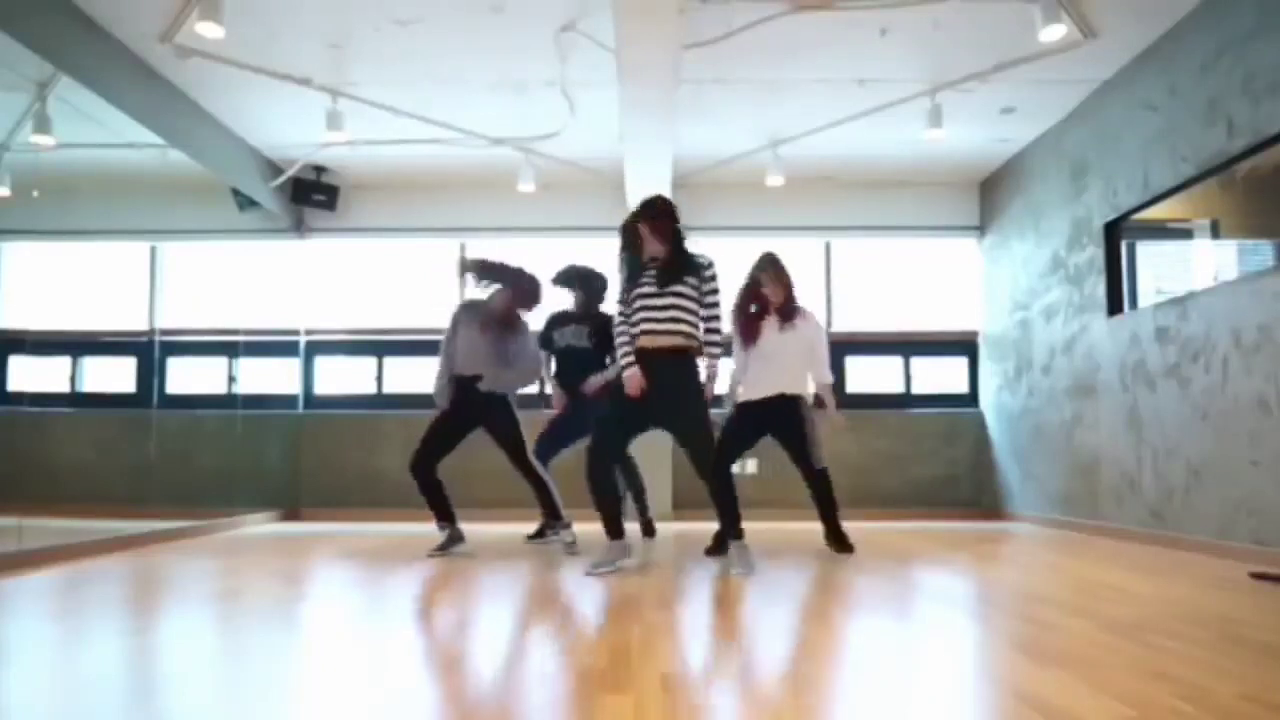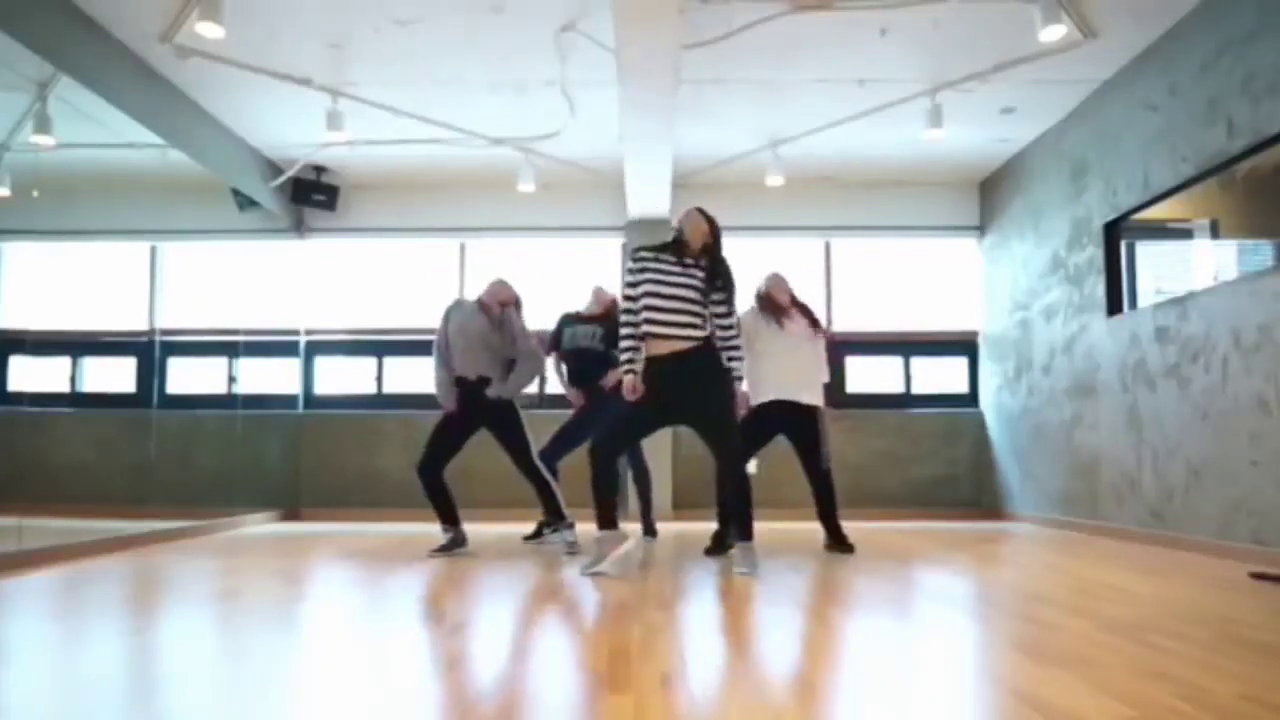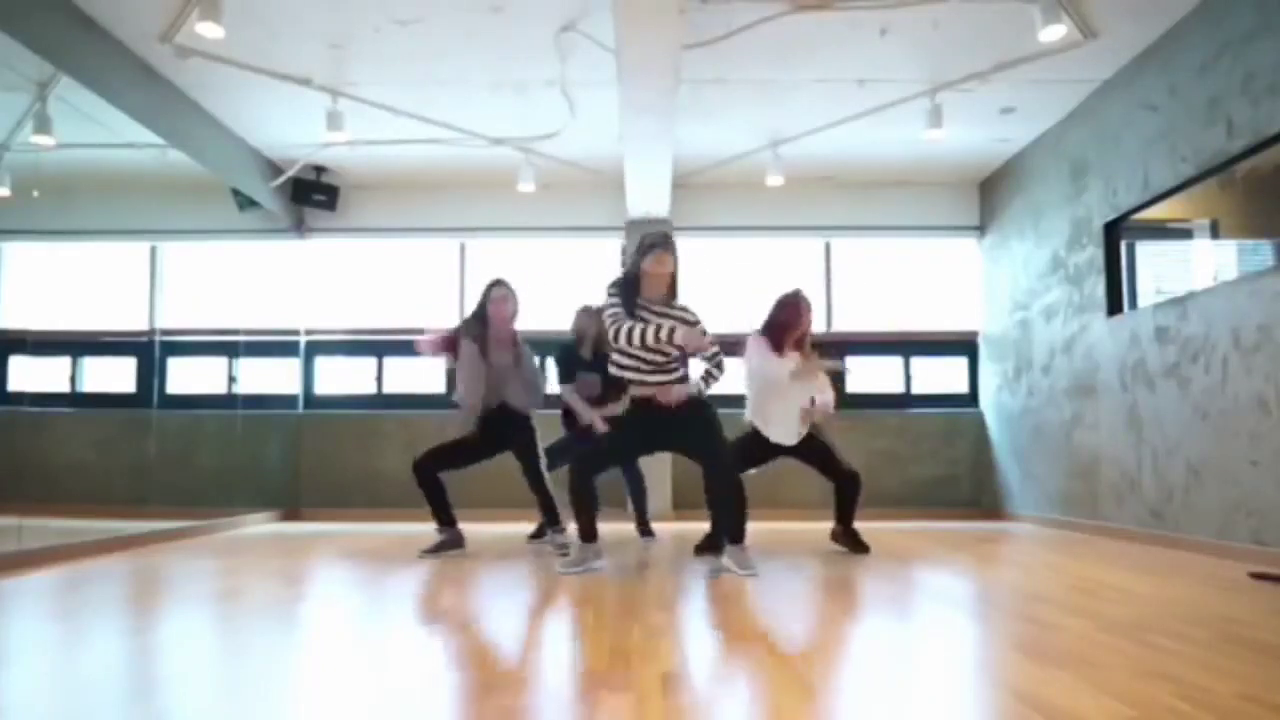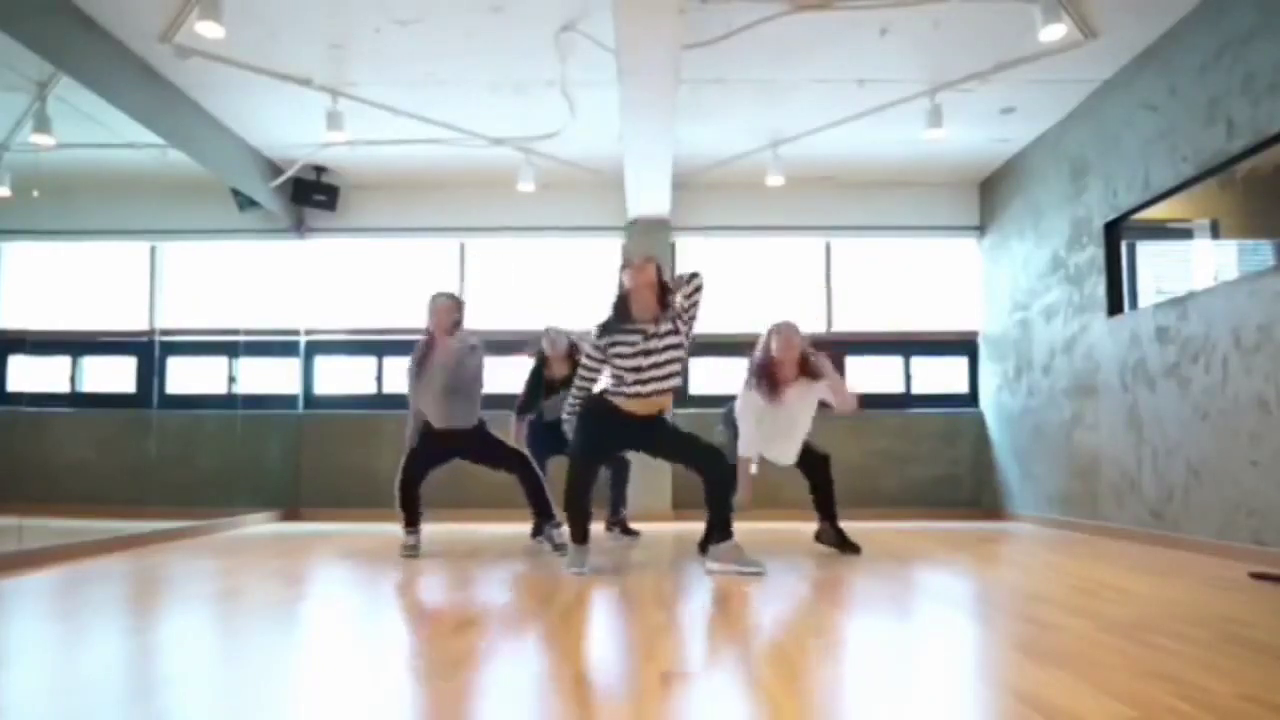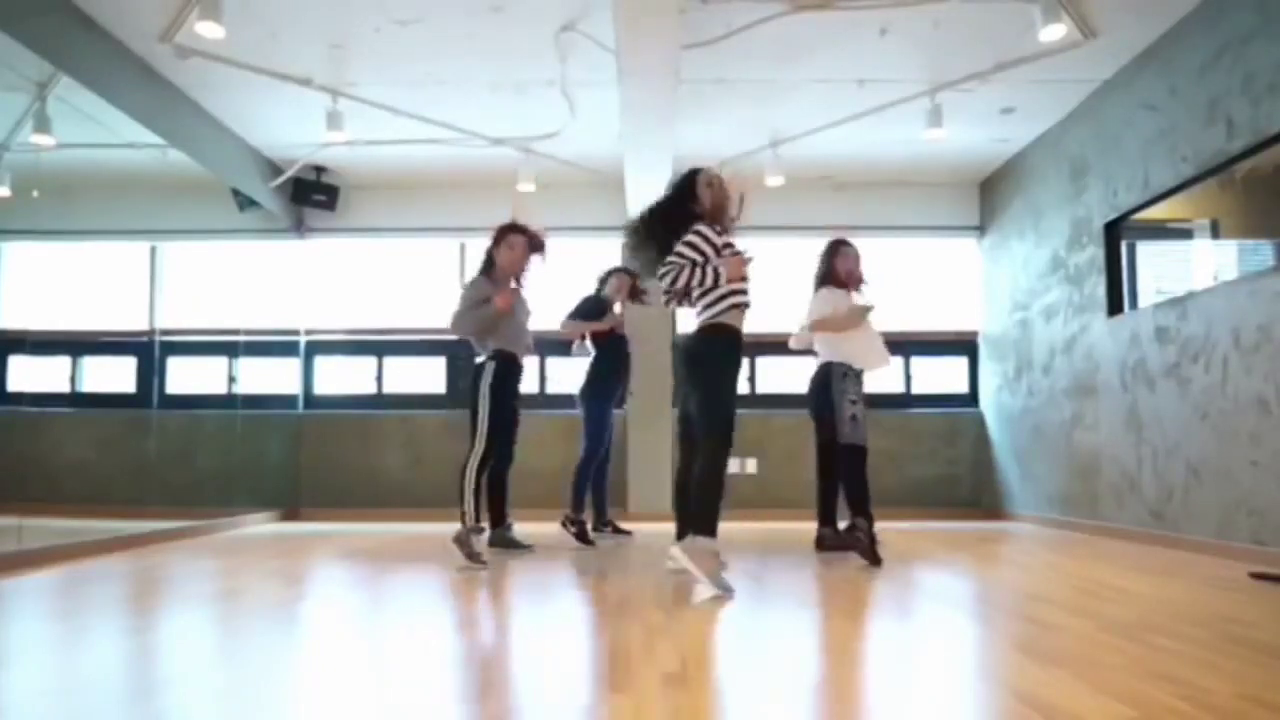
dt=1s
person 1, frame 1
left shoulder: (699, 269)
right shoulder: (633, 274)
left elbow: (712, 324)
right elbow: (620, 326)
left wrist: (711, 374)
right wrist: (628, 368)
left hip: (677, 372)
right hip: (639, 375)
left knee: (706, 460)
right knee: (599, 456)
left ankle: (736, 543)
right ankle: (616, 543)
person 1, frame 2
left shoulder: (712, 271)
right shoulder: (641, 260)
left elbow: (727, 329)
right elbow: (628, 318)
left wrist: (737, 382)
right wrist: (628, 370)
left hip: (702, 370)
right hip: (657, 376)
left knee: (730, 458)
right knee: (602, 447)
left ankle: (743, 544)
right ankle: (609, 537)
person 1, frame 3
left shoulder: (683, 315)
right shoulder: (619, 296)
left elbow: (716, 360)
right elbow: (621, 334)
left wrist: (692, 388)
right wrist: (673, 334)
left hip: (683, 411)
right hip: (642, 414)
left knee: (722, 470)
right knee: (582, 468)
left ankle: (735, 547)
right ankle: (588, 546)
person 1, frame 4
left shoulder: (678, 317)
right shoulder: (608, 332)
left elbow: (693, 282)
right elbow: (583, 380)
left wrist: (671, 285)
right wrist: (569, 420)
left hip: (653, 423)
right hip: (605, 418)
left knee: (717, 464)
right knee: (578, 478)
left ankle: (722, 547)
right ankle: (579, 548)
person 1, frame 5
left shoulder: (715, 237)
right shoulder: (702, 231)
left elbow: (674, 292)
right elbow: (665, 277)
right wrist: (721, 273)
left hip: (706, 349)
right hip: (714, 347)
left knee: (693, 454)
right knee: (714, 448)
left ankle: (685, 543)
right ankle: (699, 543)
person 2, frame 1
left shoulder: (515, 327)
right shoulder: (468, 311)
left elbow: (531, 369)
right elbow: (447, 359)
left wrist: (492, 384)
right wrist: (444, 395)
left hip: (493, 400)
right hip: (460, 398)
left knee: (524, 462)
right knee: (420, 464)
left ankle: (561, 528)
right ankle: (450, 530)
person 2, frame 2
left shoulder: (506, 317)
right shoulder: (457, 310)
left elbow: (533, 358)
right elbow: (441, 355)
left wrist: (505, 389)
right wrist: (446, 394)
left hip: (493, 399)
right hip: (463, 399)
left knee: (529, 465)
right knee: (428, 468)
left ankle: (564, 529)
right ankle: (454, 533)
person 2, frame 3
left shoulder: (520, 346)
right shoulder: (471, 338)
left elbow: (534, 394)
right elbow: (469, 372)
left hip: (515, 422)
right hip: (483, 426)
left knee: (533, 472)
right knee: (423, 467)
left ankle: (555, 530)
right ankle: (450, 533)
person 2, frame 4
left shoulder: (467, 351)
right shoulder: (421, 354)
right elbow: (417, 401)
left hip: (470, 432)
right hip: (434, 434)
left knee: (522, 464)
right knee: (408, 477)
left ankle: (548, 525)
right ankle: (411, 532)
person 2, frame 5
left shoulder: (512, 289)
right shoulder: (482, 284)
right elbow: (458, 324)
right wrist: (495, 308)
left hip: (508, 374)
right hip: (494, 370)
left knee: (502, 457)
right knee: (483, 449)
left ankle: (500, 528)
right ankle: (468, 529)
person 3, frame 1
left shoulder: (804, 320)
right shoulder: (748, 322)
left elbow: (821, 365)
right elbow: (740, 364)
left wrist: (830, 406)
right wrist: (733, 390)
left hip: (789, 402)
right hip: (752, 403)
left knee: (813, 468)
right knee: (718, 462)
left ankle: (833, 530)
person 3, frame 2
left shoulder: (810, 322)
right shoulder: (753, 319)
left elbow: (819, 368)
left wrist: (816, 401)
left hip: (805, 406)
right hip: (768, 405)
left knee: (819, 470)
left ankle: (834, 534)
right ankle: (725, 533)
person 3, frame 3
left shoulder: (806, 354)
right shoulder: (759, 343)
left elbow: (825, 401)
right elbow: (785, 371)
left wrist: (814, 412)
right wrist: (817, 366)
left hip: (800, 434)
right hip: (763, 433)
left knee: (849, 478)
left ankle: (843, 529)
right ankle: (718, 533)
person 3, frame 4
left shoulder: (815, 377)
right shoulder: (757, 385)
left elbow: (848, 405)
right elbow: (746, 441)
left wrist: (830, 374)
right wrist: (743, 486)
right hip: (741, 425)
left knee: (819, 465)
left ankle: (829, 528)
person 3, frame 5
left shoulder: (842, 298)
right shoulder: (829, 294)
left elbow: (797, 341)
right elbow: (814, 324)
right wrist: (851, 318)
left hip: (832, 379)
right hip: (839, 376)
left knee: (831, 460)
right knee: (852, 451)
left ankle: (827, 531)
right ankle: (861, 527)
person 4, frame 1
left shoulder: (602, 322)
right shoulder: (556, 321)
right elbow: (546, 360)
left wrist: (602, 378)
right wrist: (554, 388)
left hip: (599, 400)
right hip: (572, 403)
left knee: (620, 458)
right knee: (540, 453)
left ankle: (645, 519)
right ankle: (550, 522)
person 4, frame 2
left shoulder: (613, 323)
right shoulder: (567, 321)
right elbow: (556, 358)
left wrist: (619, 372)
right wrist: (567, 388)
left hip: (615, 400)
right hip: (588, 404)
left knee: (635, 459)
right knee: (546, 458)
left ankle: (647, 520)
right ankle: (550, 521)
person 4, frame 3
left shoulder: (609, 358)
right shoulder: (566, 353)
left elbow: (626, 401)
right elbow: (566, 392)
left wrist: (597, 413)
right wrist: (591, 418)
left hip: (609, 429)
right hip: (578, 432)
left knee: (631, 470)
left ankle: (642, 522)
person 4, frame 4
left shoulder: (580, 369)
right shoulder: (538, 376)
right elbow: (521, 415)
right hip: (544, 435)
left knee: (620, 463)
left ankle: (616, 519)
person 4, frame 5
left shoulder: (609, 309)
right shoulder: (594, 303)
right elbow: (566, 326)
right wrist: (602, 324)
left hip: (605, 392)
right hip: (599, 389)
left knee: (602, 456)
right knee: (593, 452)
left ankle: (601, 520)
right ankle: (574, 517)
